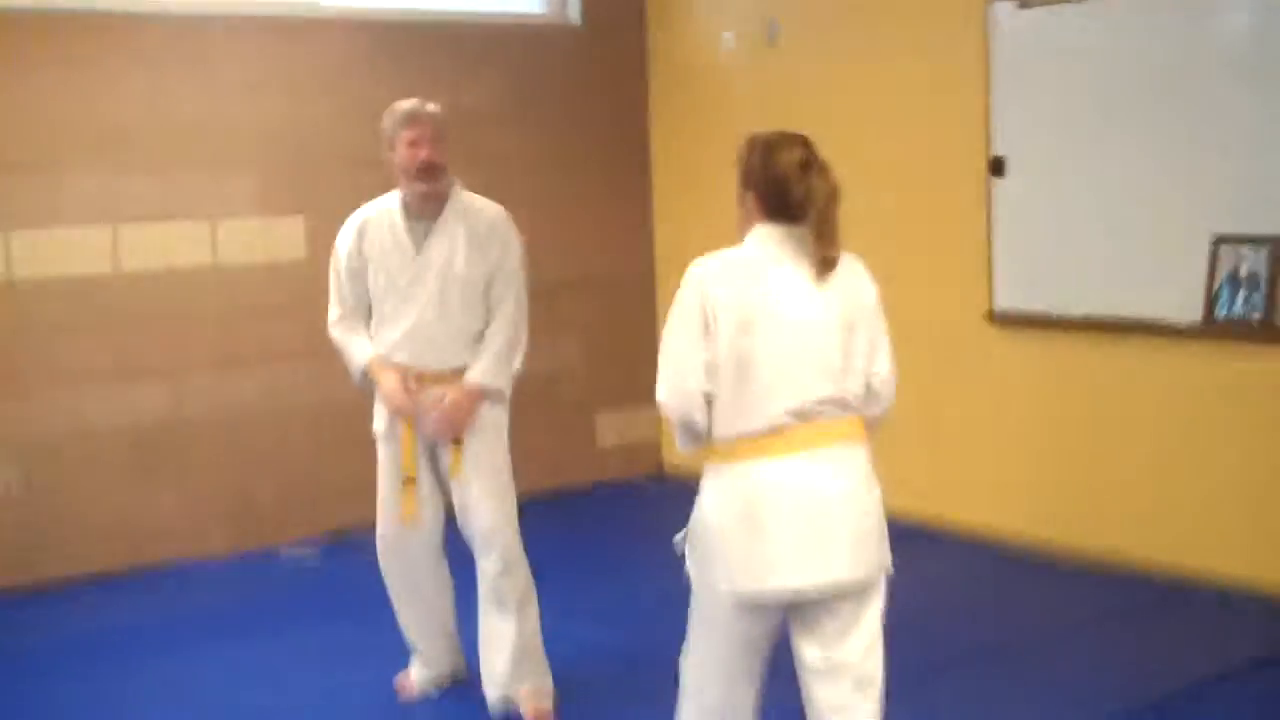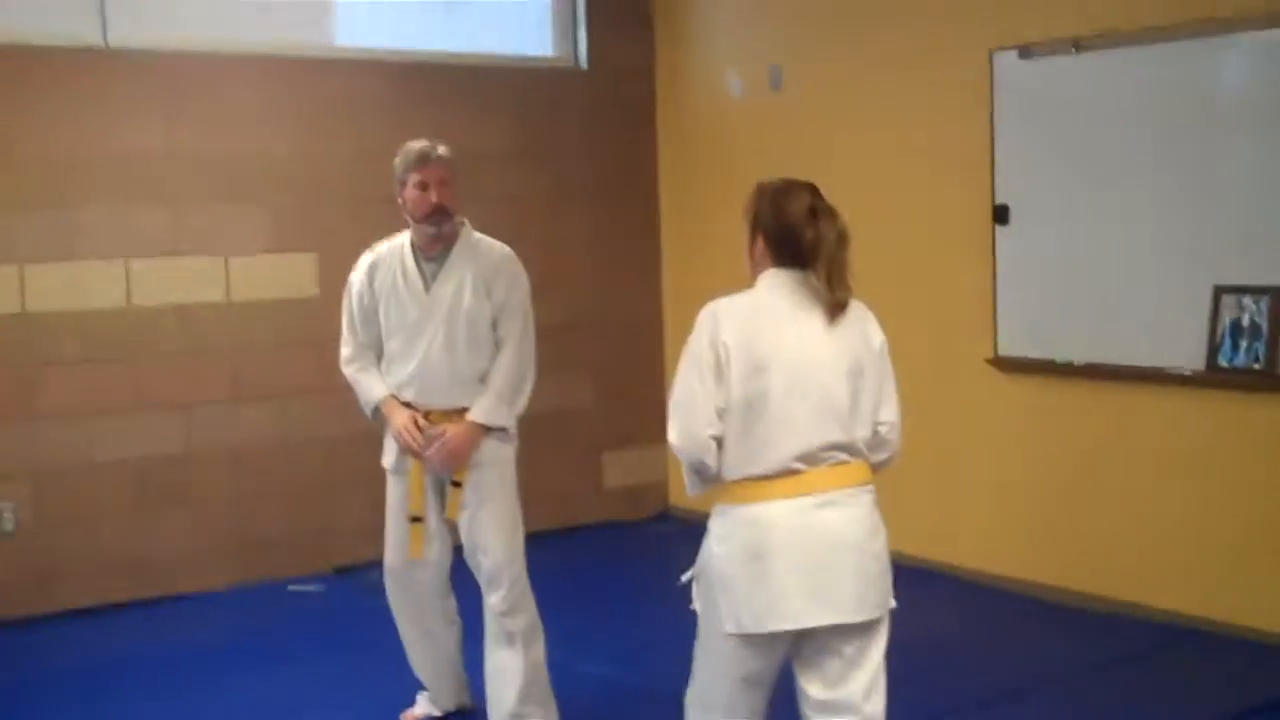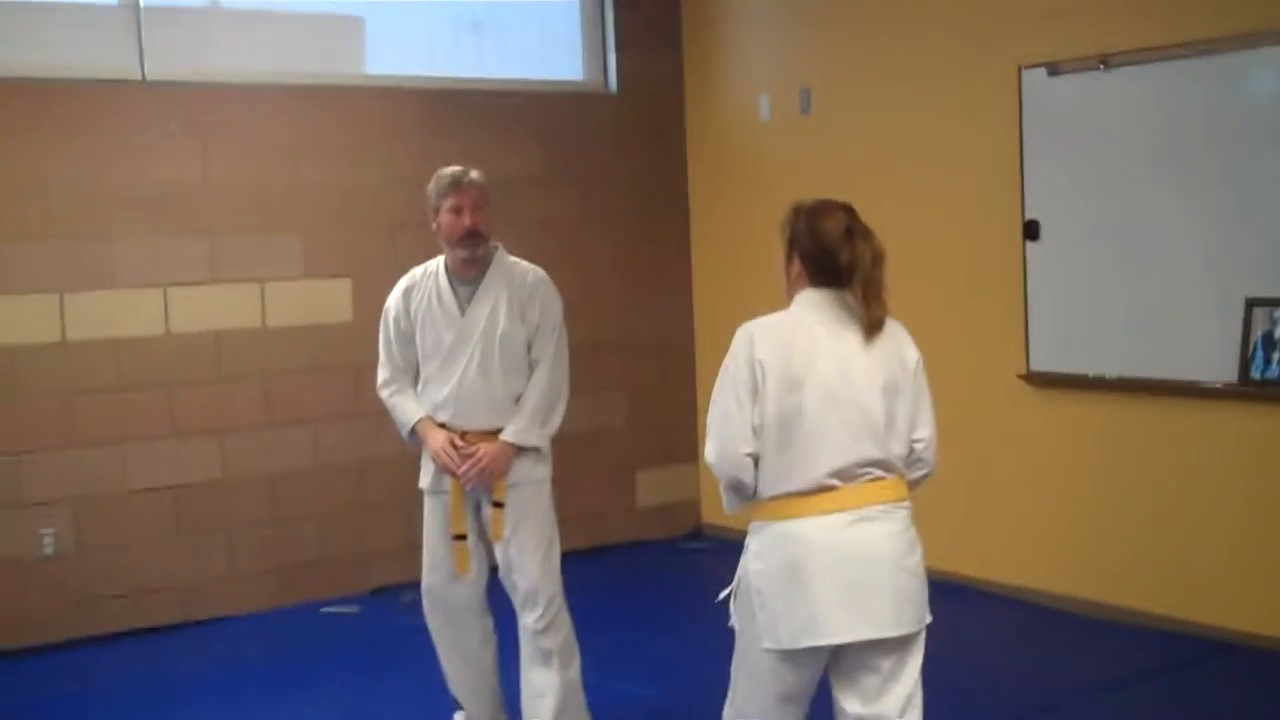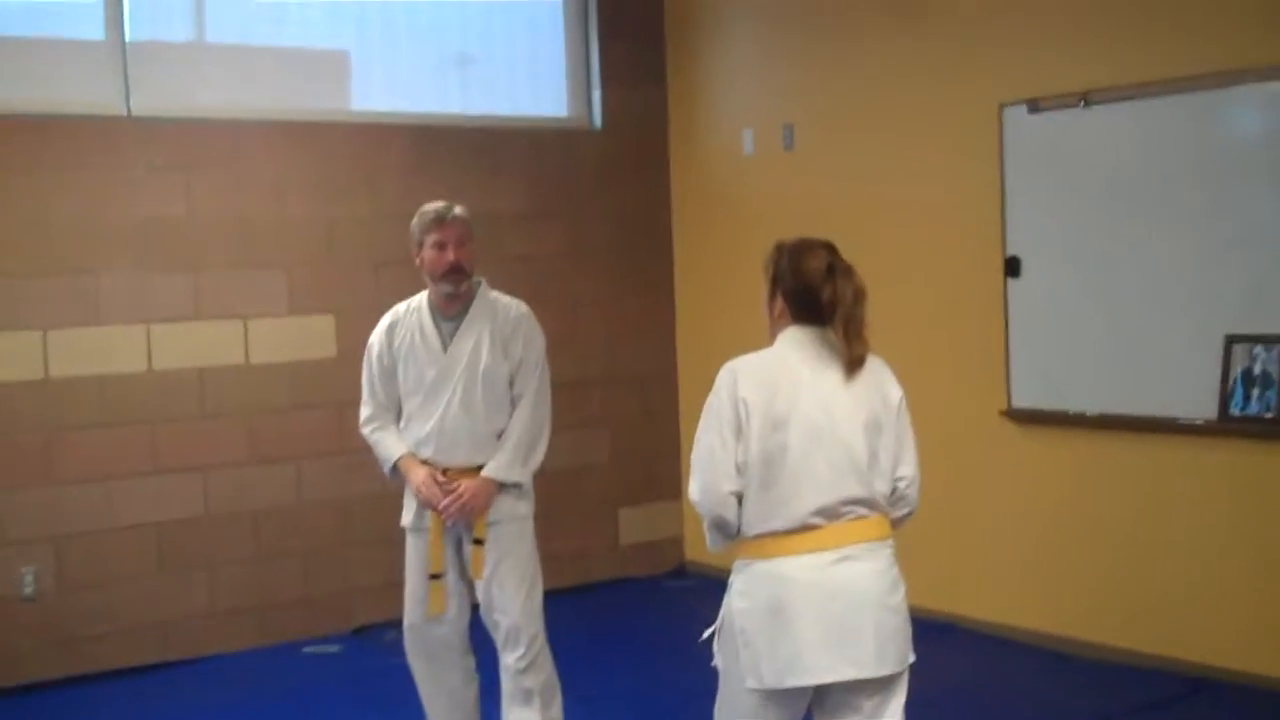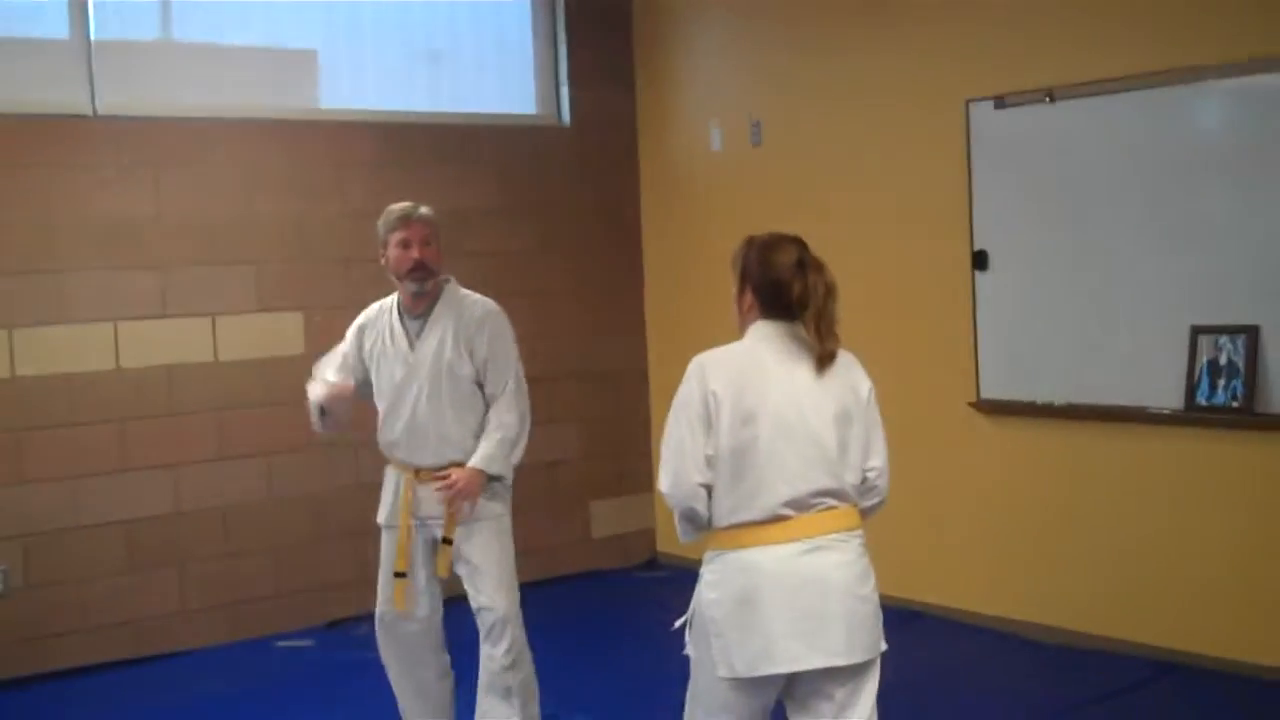
dt=0.3s
person 1, frame 1
left shoulder: (488, 222)
right shoulder: (363, 228)
left elbow: (509, 318)
right elbow: (343, 318)
left wrist: (474, 387)
right wrist: (378, 370)
left hip: (469, 400)
right hip: (401, 404)
left knee: (494, 532)
right knee: (402, 538)
right ankle: (436, 657)
person 1, frame 2
left shoulder: (496, 262)
right shoulder: (375, 268)
left elbow: (516, 355)
right elbow: (357, 355)
left wrist: (474, 424)
right wrist: (391, 409)
left hip: (479, 437)
right hip: (410, 437)
left knee: (500, 568)
right knee: (409, 569)
person 1, frame 3
left shoulder: (530, 285)
right shoulder: (410, 292)
left elbow: (549, 378)
right elbow: (393, 379)
left wrist: (508, 445)
right wrist: (428, 430)
left hip: (515, 458)
right hip: (445, 460)
left knee: (537, 590)
right knee: (447, 590)
person 1, frame 4
left shoulder: (513, 319)
right shoulder: (394, 328)
left elbow: (532, 414)
right elbow: (376, 416)
left wrist: (490, 480)
right wrist: (408, 466)
left hip: (498, 494)
right hip: (428, 497)
left knee: (517, 627)
right knee: (428, 627)
person 1, frame 5
left shoulder: (480, 315)
right shoulder: (371, 325)
left elbow: (511, 406)
right elbow: (329, 377)
left wrist: (480, 470)
right wrist: (327, 395)
left hip: (472, 491)
right hip: (404, 492)
left knee: (498, 616)
right knee: (402, 623)
person 2, frame 1
left shoulder: (713, 276)
right shoulder: (852, 276)
left elbow: (683, 400)
right elbow: (878, 391)
left hip: (750, 496)
right hip: (839, 487)
right knee: (845, 672)
person 2, frame 2
left shoulder: (725, 320)
right shoulder: (859, 321)
left elbow: (694, 440)
right elbow: (885, 435)
left wrist: (718, 483)
left hip: (757, 535)
right hip: (847, 529)
person 2, frame 3
left shoulder: (760, 339)
right shoulder: (895, 339)
left elbow: (731, 458)
right elbow: (920, 453)
left hip: (794, 552)
right hip: (883, 546)
person 2, frame 4
left shoulder: (743, 377)
right shoulder: (878, 377)
left elbow: (714, 496)
right elbow: (903, 492)
left hip: (776, 592)
right hip: (865, 585)
person 2, frame 5
left shoulder: (713, 370)
right shoulder: (847, 370)
left elbow: (684, 489)
right elbow: (873, 483)
left hip: (747, 580)
right hip: (837, 572)
